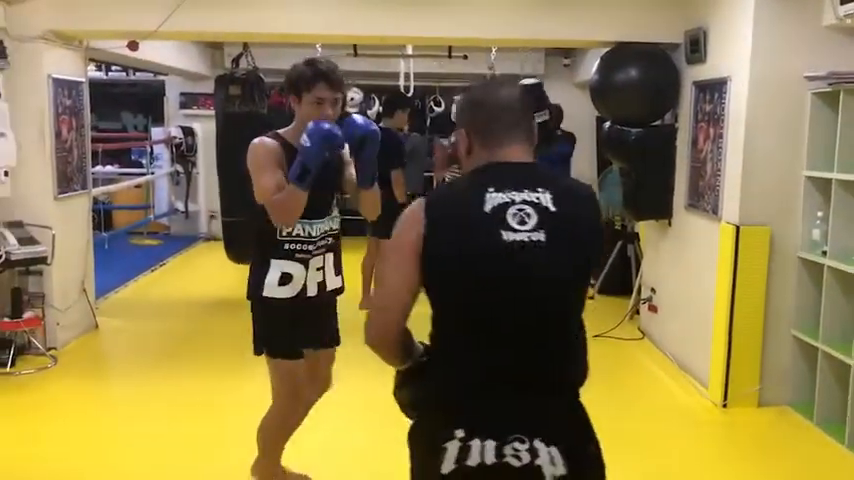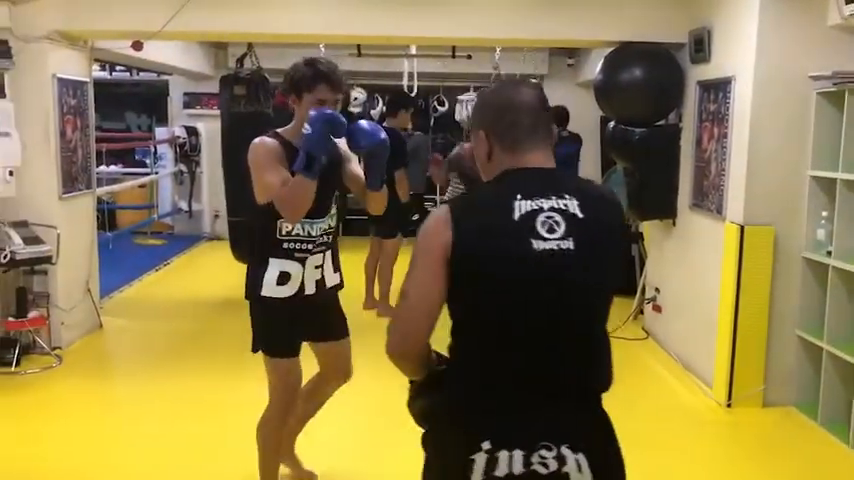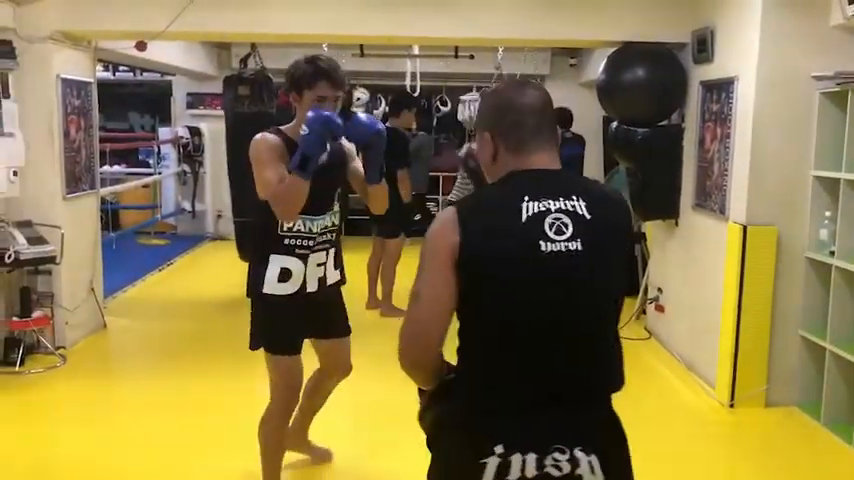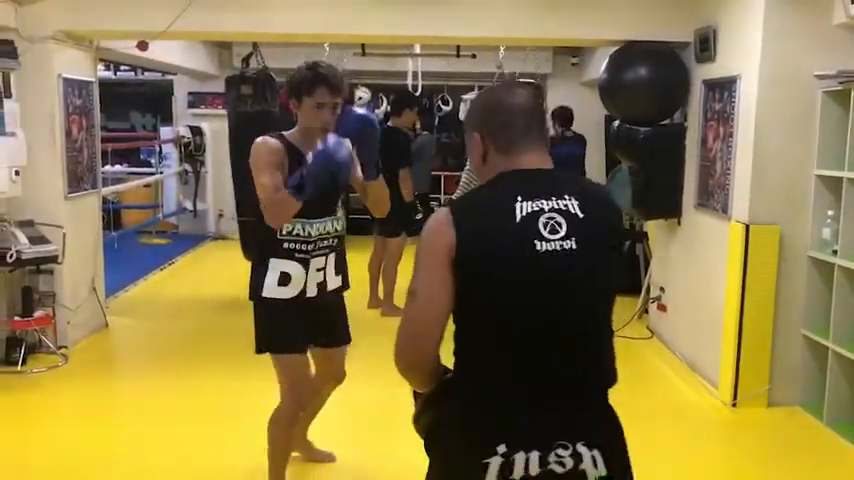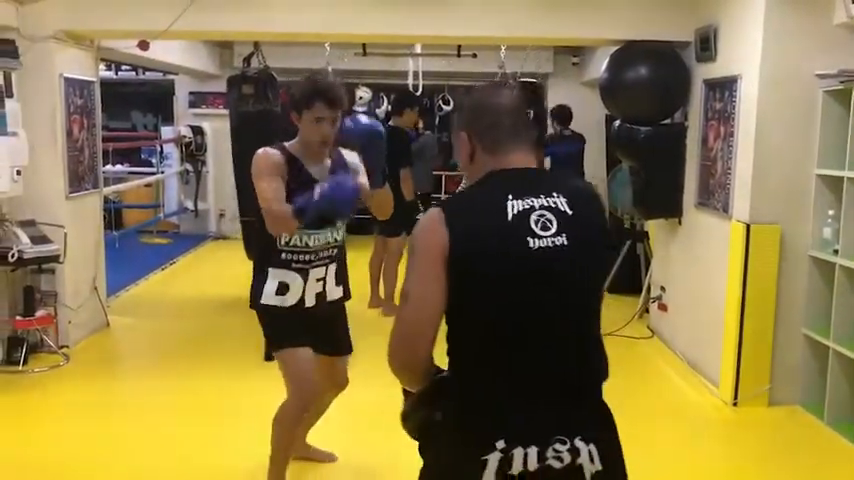
dt=0.1s
person 1, frame 1
left shoulder: (339, 149)
right shoulder: (267, 148)
left elbow: (371, 210)
right elbow: (281, 216)
left wrist: (366, 162)
right wrist: (308, 162)
left hip: (321, 285)
right hip: (278, 287)
left knee: (318, 381)
right knee: (290, 395)
person 1, frame 2
left shoulder: (338, 148)
right shoulder: (267, 148)
left elbow: (376, 207)
right elbow: (291, 210)
left wrist: (376, 165)
right wrist: (310, 152)
left hip: (321, 282)
right hip: (276, 285)
left knee: (339, 370)
right knee: (285, 393)
left ankle: (285, 446)
person 1, frame 3
left shoulder: (341, 146)
right shoulder: (268, 144)
left elbow: (377, 205)
right elbow: (285, 208)
left wrist: (374, 157)
right wrist: (307, 153)
left hip: (323, 278)
right hip: (278, 283)
left knee: (338, 366)
right knee: (286, 390)
left ankle: (298, 433)
person 1, frame 4
left shoulder: (342, 149)
right shoulder: (269, 149)
left elbow: (379, 206)
right elbow: (274, 215)
right wrist: (310, 171)
left hip: (326, 285)
right hip: (280, 287)
left knee: (332, 374)
right knee: (297, 390)
left ankle: (297, 438)
person 1, frame 5
left shoulder: (347, 160)
right shoulder: (271, 159)
left elbow: (384, 211)
right elbow: (275, 223)
right wrist: (316, 203)
left hip: (326, 293)
right hip: (281, 294)
left knee: (334, 381)
right knee: (304, 390)
left ankle: (297, 441)
person 2, frame 1
left shoulder: (428, 214)
right shoulder: (587, 207)
left elbow: (381, 333)
left wrist: (418, 363)
left hip: (455, 435)
right hip: (554, 433)
person 2, frame 2
left shoulder: (452, 222)
right shoulder: (607, 212)
left elbow: (404, 346)
left wrist: (436, 375)
left hip: (476, 442)
right hip: (579, 443)
person 2, frame 3
left shoulder: (459, 224)
right shoulder: (613, 211)
left elbow: (416, 352)
left wrist: (442, 385)
left hip: (485, 444)
right hip: (589, 443)
person 2, frame 4
left shoulder: (453, 224)
right shoulder: (602, 209)
left elbow: (414, 354)
left wrist: (437, 390)
left hip: (485, 445)
right hip: (589, 443)
person 2, frame 5
left shoulder: (445, 223)
right shoulder: (588, 205)
left elbow: (407, 354)
left wrist: (429, 388)
left hip: (482, 443)
right hip: (583, 438)
person 3, frame 1
right shoulder: (394, 139)
right elbow: (396, 174)
right wrist: (402, 204)
right hip: (387, 202)
left knee: (372, 249)
left ankle: (366, 296)
person 3, frame 2
right shoulder: (397, 139)
right elbow: (399, 177)
right wrist: (406, 204)
right hip: (392, 204)
left knee: (375, 252)
right knee: (388, 256)
left ankle: (370, 298)
right ankle: (384, 304)
person 3, frame 3
right shoulder: (400, 138)
right elbow: (402, 177)
right wrist: (408, 204)
right hip: (394, 203)
left knee: (377, 251)
right knee: (391, 255)
left ankle: (372, 298)
right ankle: (387, 304)
person 3, frame 4
left shoulder: (381, 134)
right shoulder: (401, 138)
right elbow: (404, 176)
right wrist: (410, 203)
right hip: (396, 203)
left knee: (379, 251)
right knee: (393, 255)
left ankle: (374, 297)
right ankle: (388, 304)
person 3, frame 5
right shoulder: (403, 137)
right elbow: (405, 176)
right wrist: (411, 203)
right hip: (396, 203)
left knee: (379, 250)
right knee: (393, 255)
left ankle: (375, 297)
right ankle: (389, 304)
